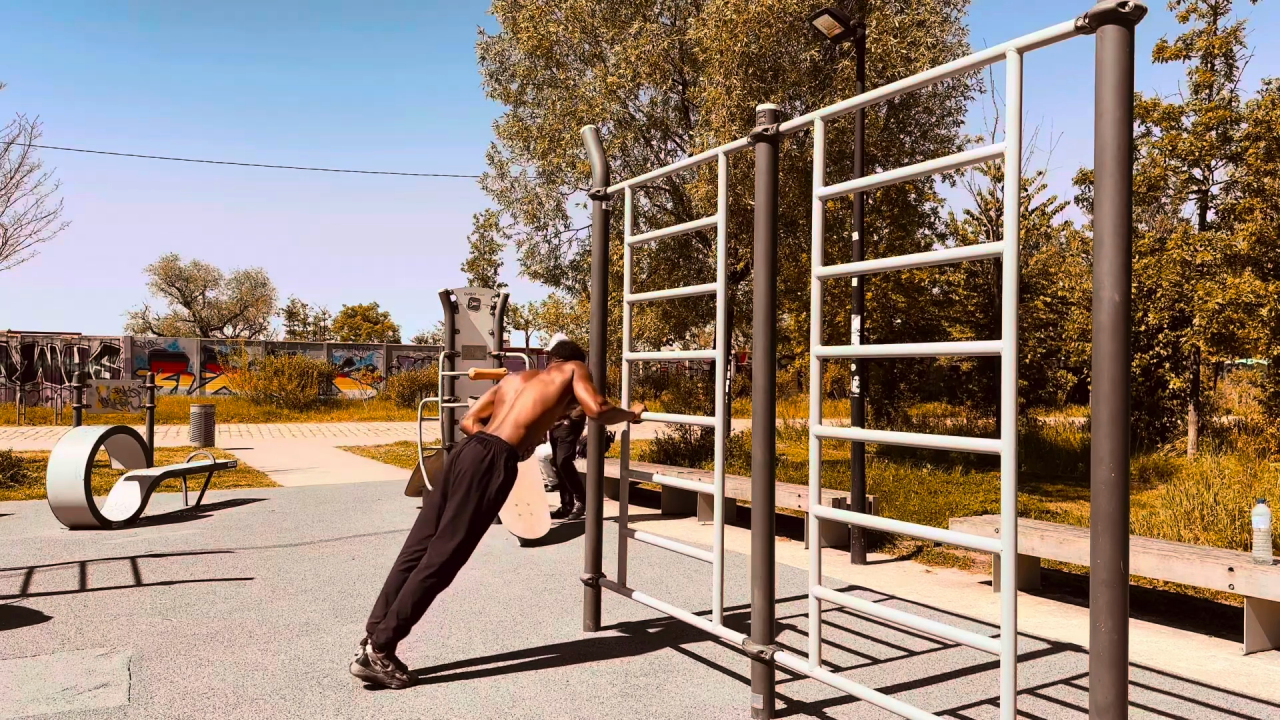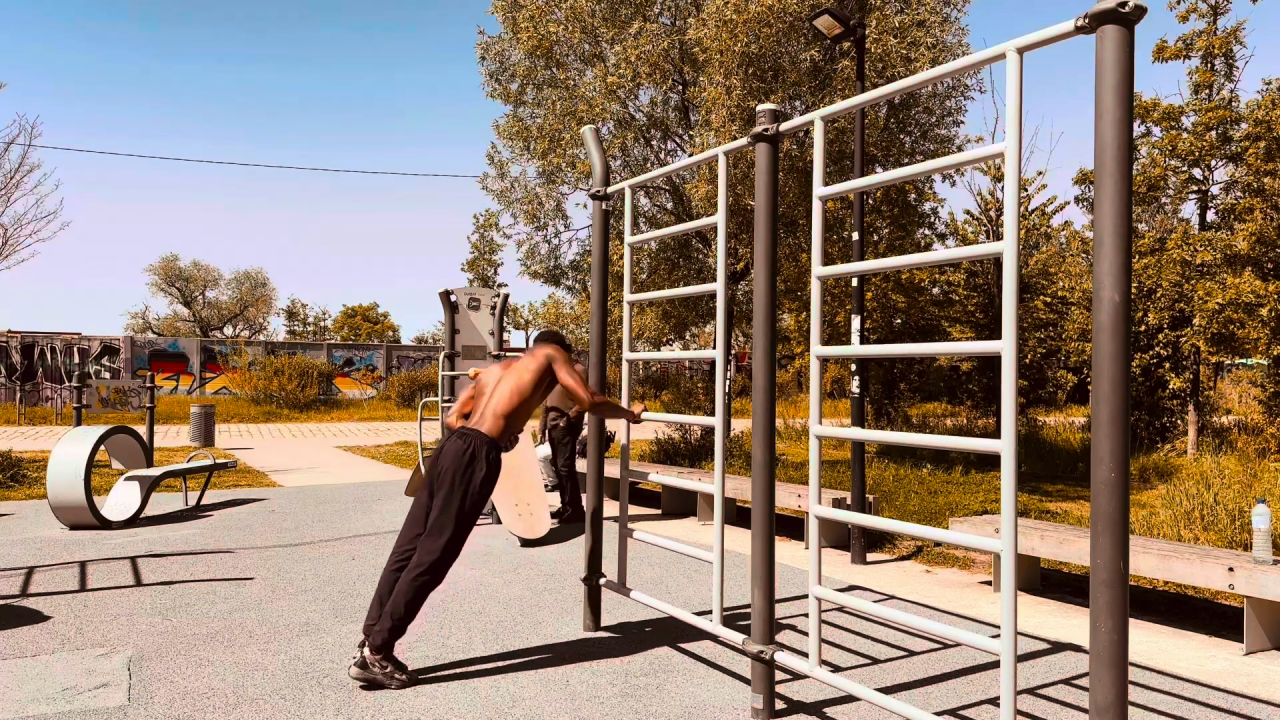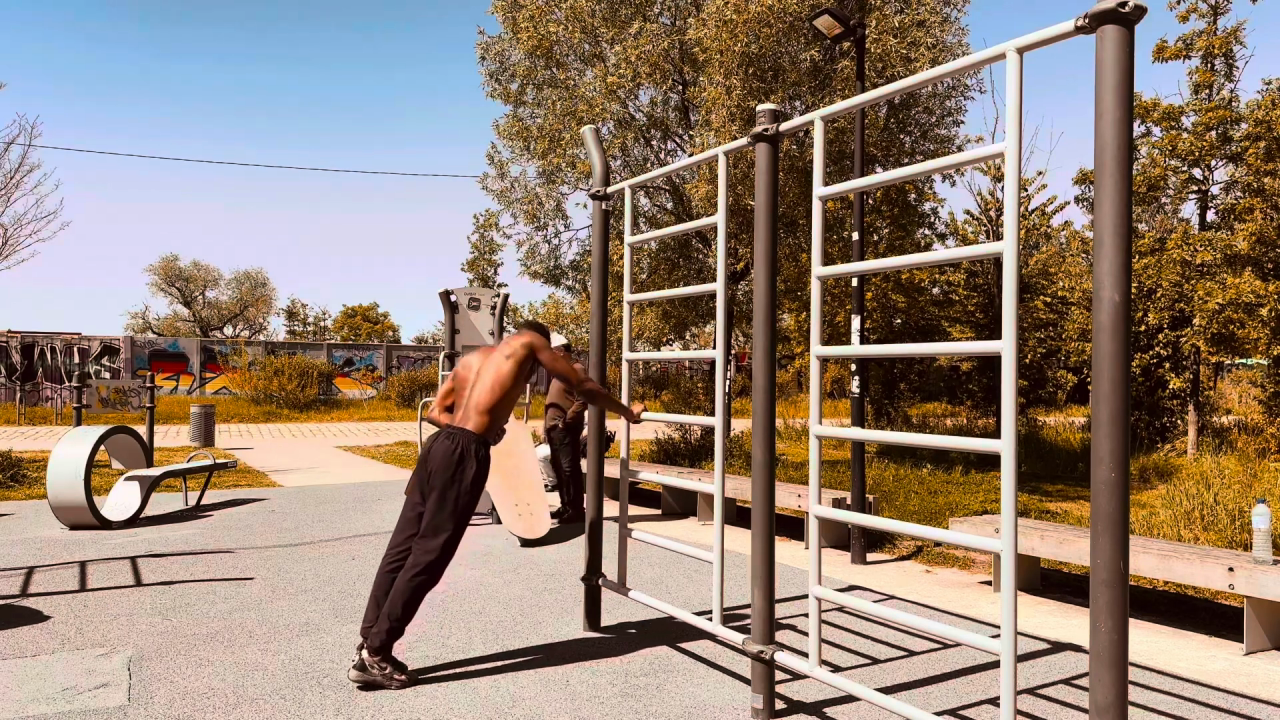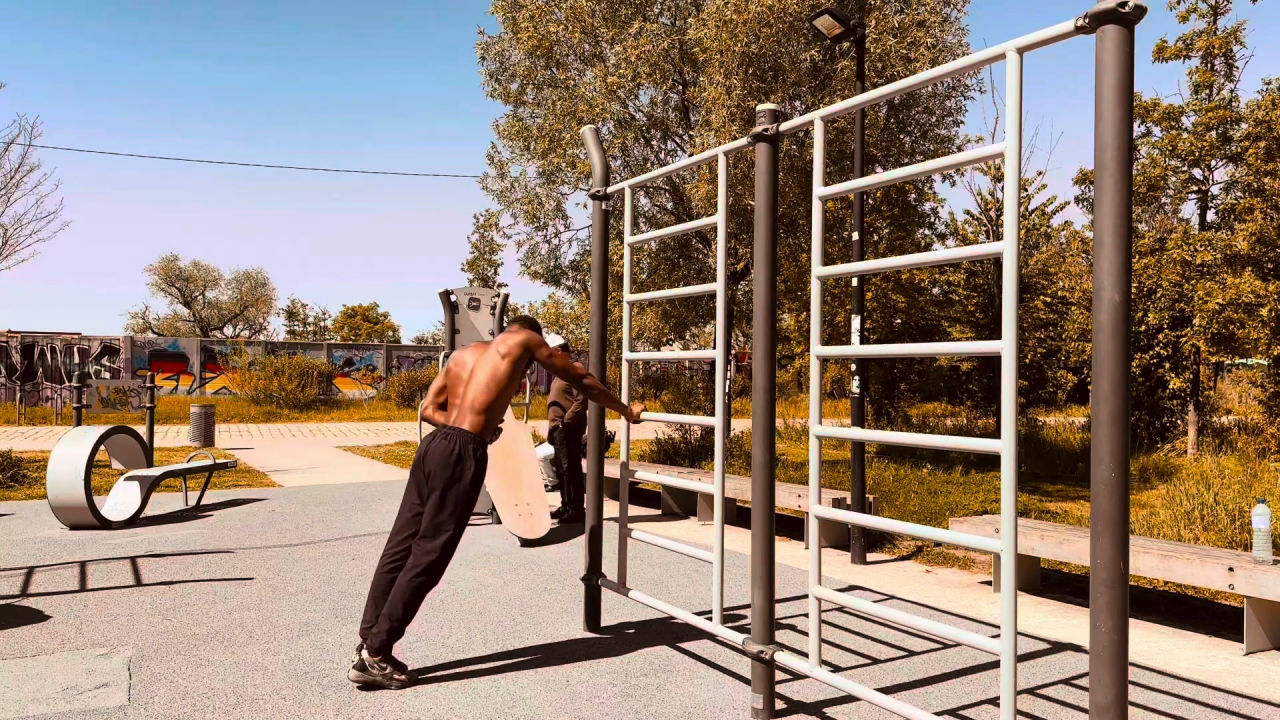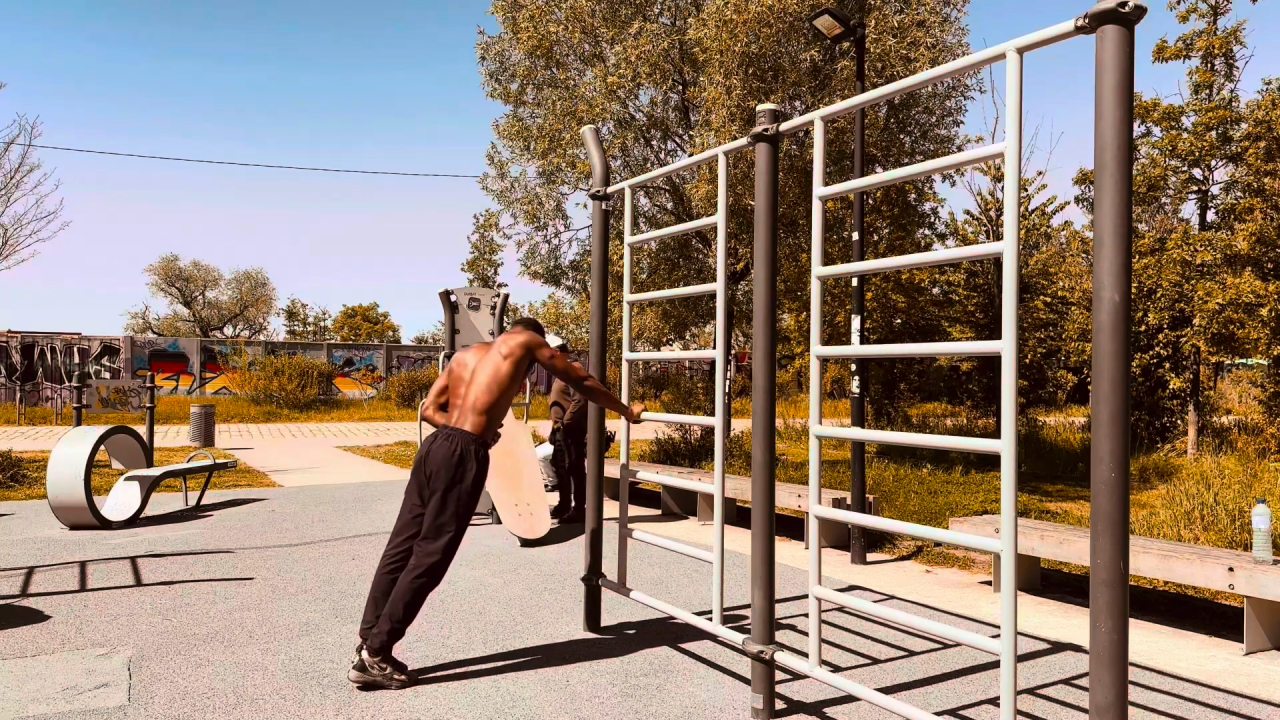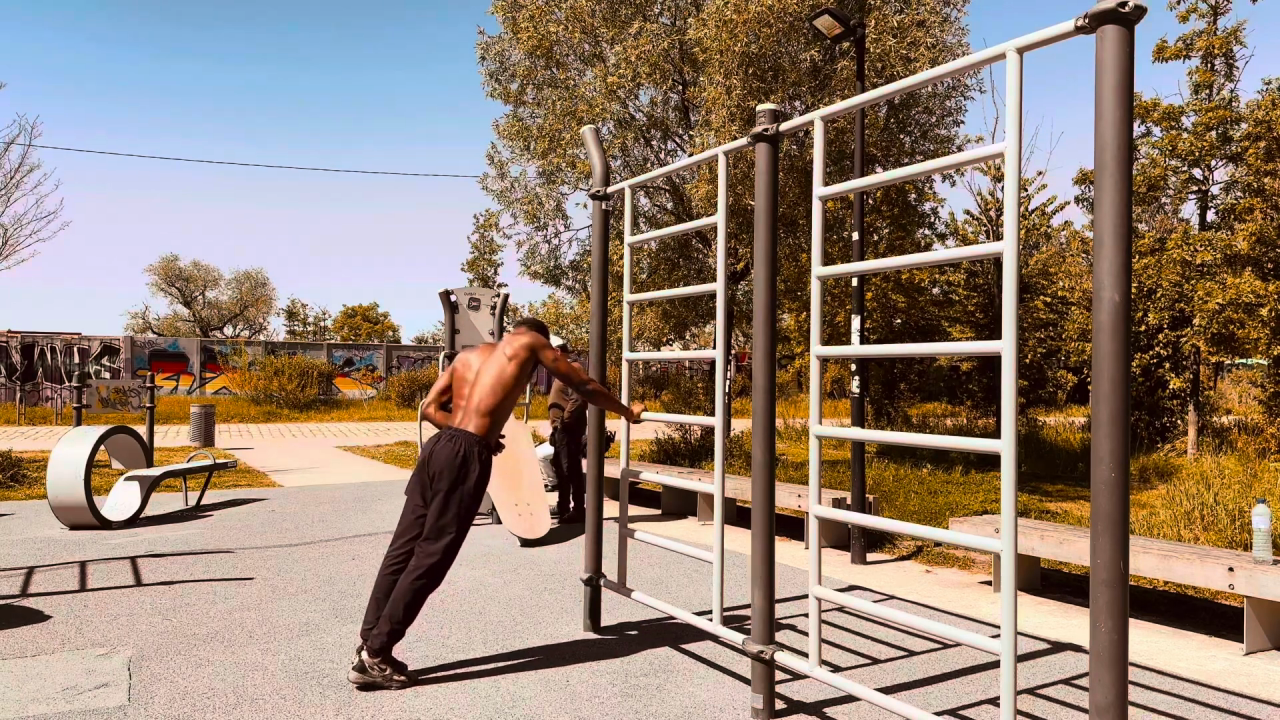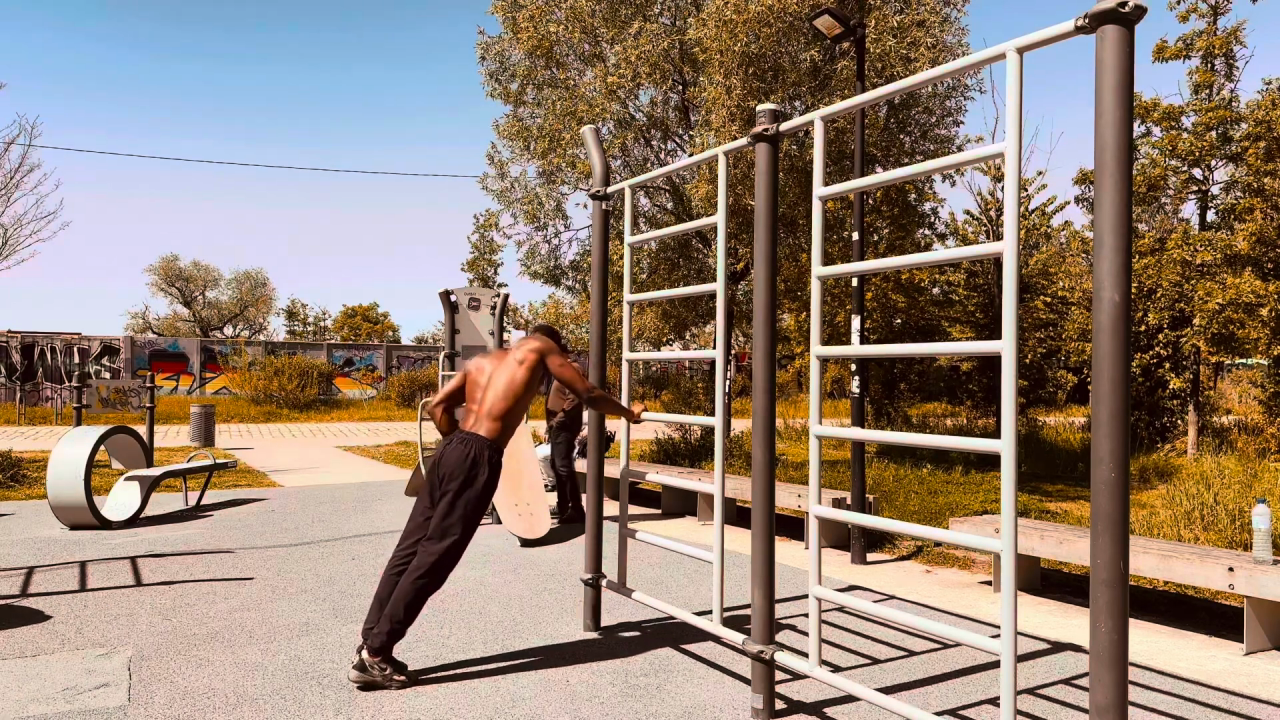
dt=0.2s
person 1, frame 1
left shoulder: (514, 377)
right shoulder: (574, 369)
right elbow: (597, 411)
right wrist: (630, 414)
left hip: (467, 451)
right hip: (493, 462)
left knee: (417, 552)
right knee: (440, 560)
left ankle: (373, 644)
right ankle: (378, 652)
person 1, frame 2
left shoulder: (496, 367)
right shoulder: (551, 352)
right elbow: (589, 401)
right wrist: (628, 413)
left hip: (451, 446)
right hip: (475, 457)
left knee: (408, 550)
right knee: (431, 558)
left ankle: (371, 645)
right ankle: (375, 654)
person 1, frame 3
left shoulder: (472, 357)
right shoulder: (529, 340)
right elbow: (582, 386)
right wrist: (625, 411)
left hip: (438, 445)
right hip: (464, 454)
left knee: (402, 550)
right knee: (427, 557)
left ankle: (369, 646)
right ankle: (374, 655)
person 1, frame 4
left shoulder: (462, 353)
right shoulder: (525, 338)
right elbow: (581, 380)
right wrist: (626, 410)
left hip: (434, 445)
right hip: (461, 453)
left knee: (400, 550)
right knee: (427, 557)
left ankle: (369, 647)
right ankle: (374, 655)
person 1, frame 5
left shoulder: (464, 354)
right shoulder: (526, 339)
left elbow: (429, 409)
right elbow: (582, 382)
right wrist: (626, 411)
left hip: (435, 446)
right hip: (463, 454)
left knee: (400, 551)
right knee: (428, 558)
left ankle: (369, 646)
right ankle: (374, 655)
person 1, frame 6
left shoulder: (468, 354)
right shoulder: (530, 341)
left elbow: (430, 406)
right elbow: (584, 386)
right wrist: (627, 411)
left hip: (438, 446)
right hip: (466, 456)
left knee: (403, 552)
right knee: (430, 560)
left ankle: (370, 647)
right ankle: (373, 657)
person 1, frame 7
left shoulder: (480, 360)
right shoulder: (540, 346)
left elbow: (438, 405)
right elbow: (588, 395)
right wrist: (629, 412)
left hip: (450, 449)
right hip: (478, 457)
left knee: (410, 552)
right knee: (434, 559)
left ankle: (371, 647)
right ankle: (374, 655)
